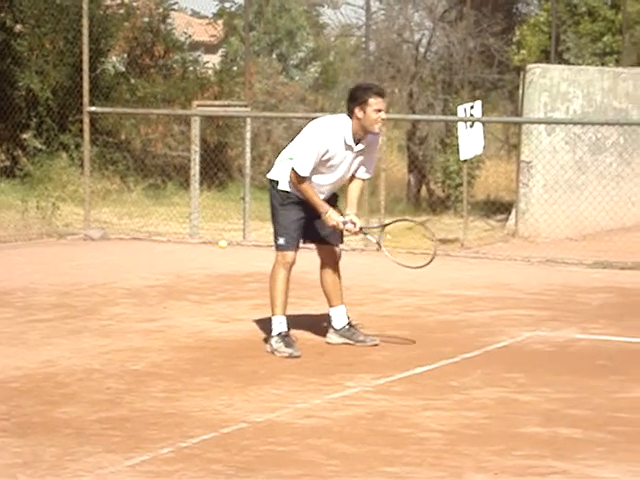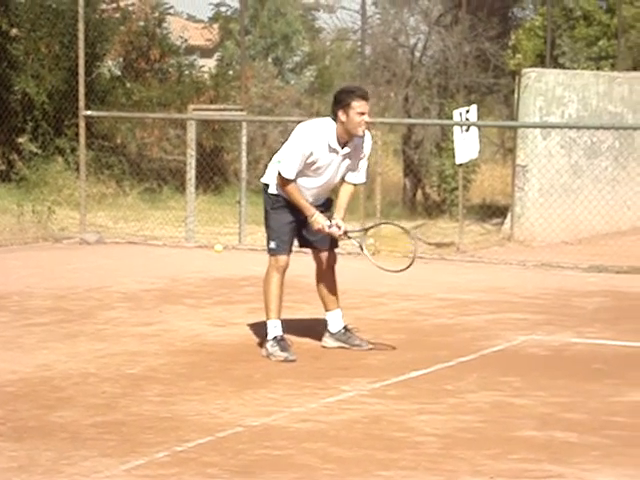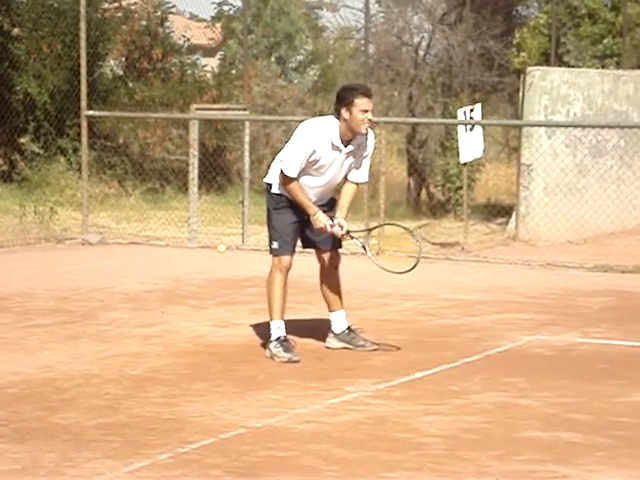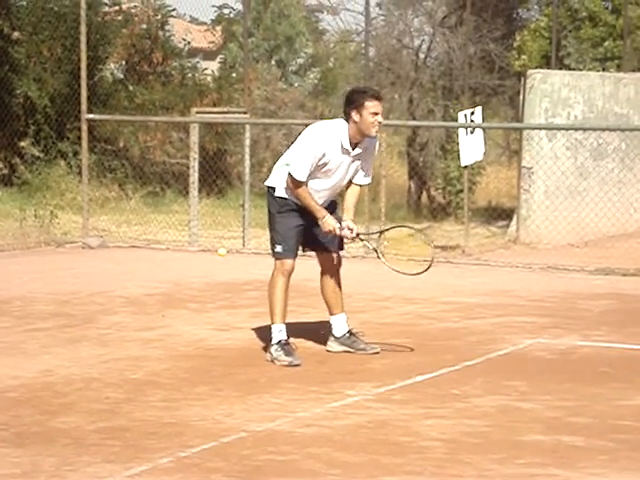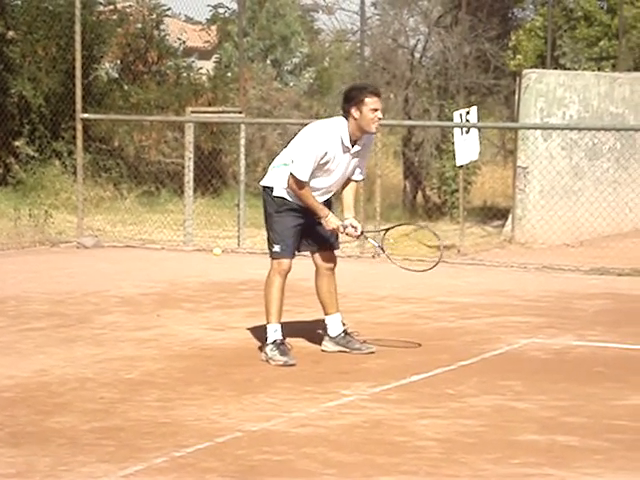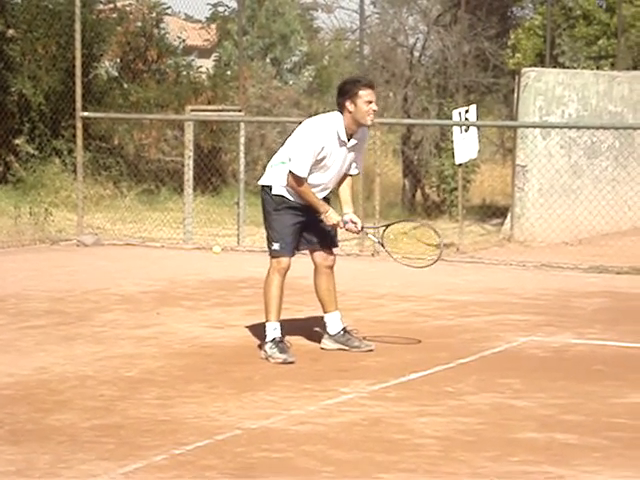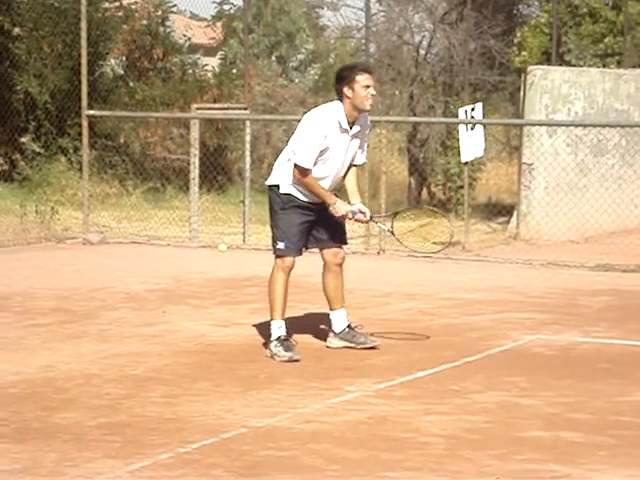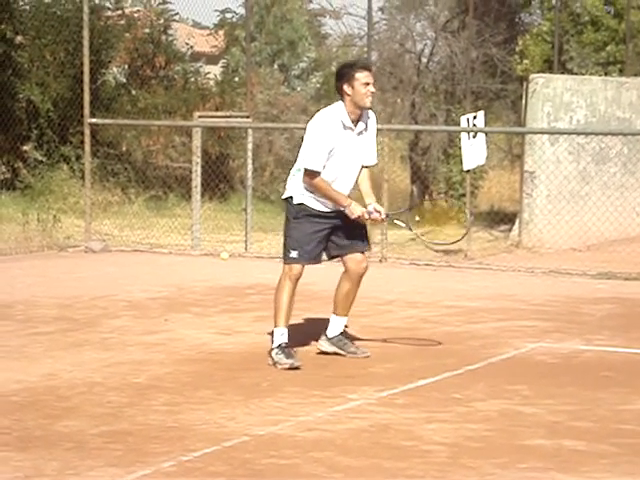
dt=0.2s
person 1, frame 1
left shoulder: (374, 139)
right shoulder: (324, 132)
left elbow: (358, 176)
right elbow: (297, 177)
left wrist: (351, 212)
right wrist: (326, 211)
left hip: (324, 193)
right hip: (289, 188)
left knee: (331, 255)
right knee: (286, 256)
left ankle: (339, 325)
right ankle: (278, 333)
person 1, frame 2
left shoulder: (364, 142)
right shoulder: (309, 134)
left elbow: (350, 181)
right elbow: (284, 180)
left wrist: (338, 217)
right wrist: (311, 214)
left hip: (318, 198)
right hip: (282, 193)
left knee: (327, 260)
right knee: (280, 261)
left ankle: (335, 329)
right ankle: (273, 336)
person 1, frame 3
left shoulder: (366, 140)
right shoulder: (312, 133)
left elbow: (352, 180)
right elbow: (286, 179)
left wrist: (340, 216)
right wrist: (314, 213)
left hip: (321, 197)
right hip: (284, 193)
left knee: (331, 260)
right knee: (282, 261)
left ankle: (339, 330)
right ankle: (277, 338)
person 1, frame 4
left shoulder: (370, 143)
right shoulder: (320, 137)
left elbow: (355, 182)
right elbow: (294, 183)
left wrist: (347, 218)
right wrist: (322, 217)
left hip: (323, 200)
right hip: (286, 196)
left knee: (332, 262)
right knee: (285, 264)
left ankle: (340, 333)
right ankle: (278, 341)
person 1, frame 5
left shoulder: (366, 139)
right shoulder: (321, 136)
left elbow: (351, 179)
right elbow: (296, 183)
left wrist: (349, 216)
right wrist: (326, 215)
left hip: (318, 199)
right hip: (283, 194)
left knee: (327, 262)
right knee: (282, 264)
left ankle: (335, 333)
right ankle: (273, 341)
person 1, frame 6
left shoulder: (361, 133)
right shoulder: (317, 131)
left elbow: (347, 174)
right elbow: (294, 181)
left wrist: (348, 211)
right wrist: (325, 211)
left hip: (316, 197)
right hip: (282, 193)
left knee: (326, 261)
right knee: (281, 263)
left ankle: (335, 331)
right ankle: (272, 339)
person 1, frame 7
left shoulder: (363, 122)
right shoulder: (318, 121)
left elbow: (352, 165)
right elbow: (300, 173)
left wrist: (355, 201)
right wrist: (333, 202)
left hip: (323, 197)
right hip: (289, 192)
left knee: (334, 259)
right knee: (285, 262)
left ankle: (340, 329)
right ankle: (277, 337)
person 1, frame 8
left shoulder: (369, 121)
right shoulder: (323, 123)
left elbow: (364, 166)
right elbow: (311, 176)
left wrist: (369, 201)
right wrist: (348, 203)
left hip: (341, 209)
right hip: (306, 204)
left knee: (358, 263)
right knee: (293, 270)
left ankle: (333, 335)
right ankle: (280, 345)
